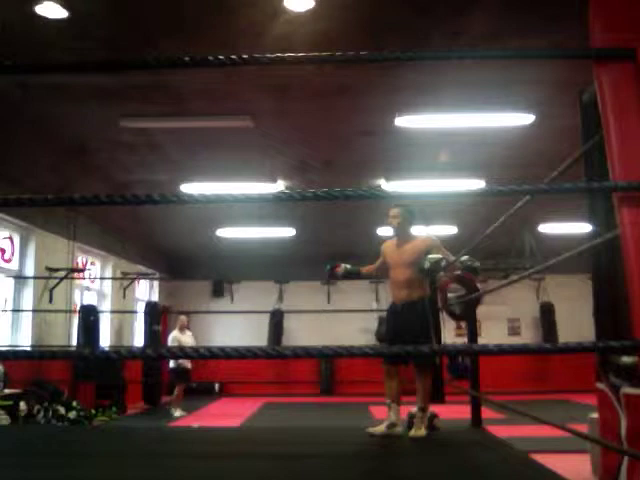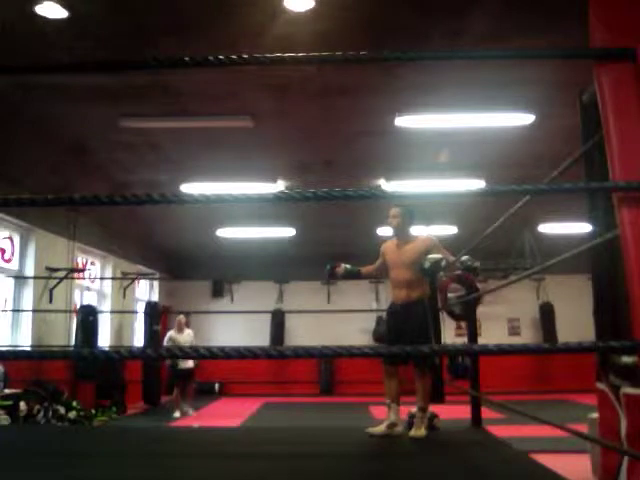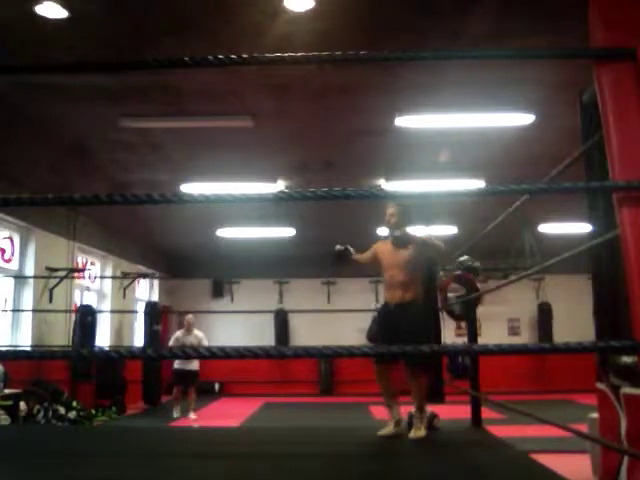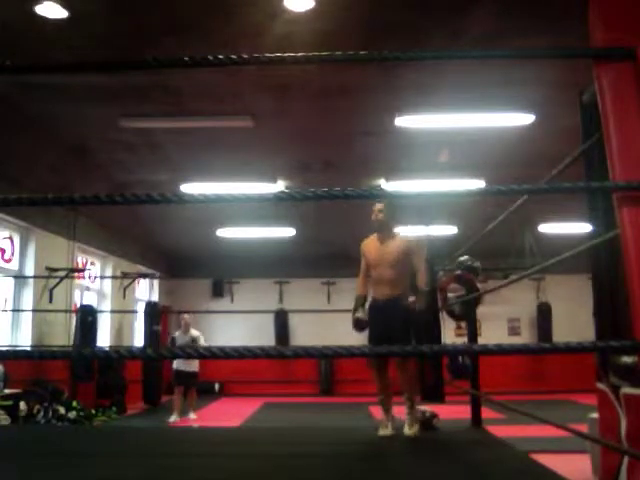
dt=0.5s
person 1, frame 1
left shoulder: (426, 243)
right shoulder: (386, 247)
left elbow: (452, 262)
right elbow: (377, 269)
right wrist: (347, 271)
left hip: (417, 309)
right hip: (395, 310)
left knee: (422, 366)
right knee: (390, 366)
left ankle: (421, 421)
right ankle: (393, 420)
person 1, frame 2
left shoulder: (426, 243)
right shoulder: (386, 248)
left elbow: (452, 262)
right elbow: (377, 270)
right wrist: (348, 271)
left hip: (417, 308)
right hip: (395, 309)
left knee: (421, 366)
right knee: (390, 366)
left ankle: (421, 420)
right ankle: (393, 420)
person 1, frame 3
left shoulder: (418, 244)
right shoulder: (380, 247)
left elbow: (440, 252)
right elbow: (363, 260)
left wrist: (418, 240)
right wrist: (349, 253)
left hip: (412, 310)
right hip: (388, 311)
left knee: (415, 367)
right knee: (381, 366)
left ankle: (420, 420)
right ankle: (395, 419)
person 1, frame 4
left shoulder: (406, 243)
right shoulder: (366, 245)
left elbow: (421, 271)
left wrist: (421, 296)
right wrist: (359, 307)
left hip: (400, 305)
right hip: (376, 306)
left knee: (403, 360)
right knee: (379, 364)
left ankle: (412, 414)
right ankle: (387, 418)
person 2, frame 1
left shoulder: (189, 334)
right shoulder: (174, 335)
right wrist: (179, 362)
left hip: (187, 365)
right hip: (177, 365)
left knee: (182, 388)
right knee: (179, 387)
left ankle: (177, 408)
right ankle: (174, 409)
person 2, frame 2
left shoulder: (190, 333)
right shoulder: (171, 334)
left hip: (189, 364)
right hip: (176, 365)
left knee: (189, 387)
right knee: (177, 388)
left ankle: (186, 406)
right ankle: (177, 410)
person 2, frame 3
left shoulder: (199, 335)
right shoulder: (178, 334)
right elbow: (170, 348)
left hip: (193, 366)
right hip: (179, 366)
left knee: (191, 389)
right knee: (177, 389)
left ankle: (191, 411)
right ankle: (177, 407)
person 2, frame 4
left shoulder: (196, 334)
right shoulder: (176, 335)
left wrist: (195, 345)
right wrist: (172, 346)
left hip: (192, 367)
right hip: (178, 367)
left knee: (191, 390)
right knee: (178, 390)
left ankle: (191, 412)
right ankle: (176, 415)
